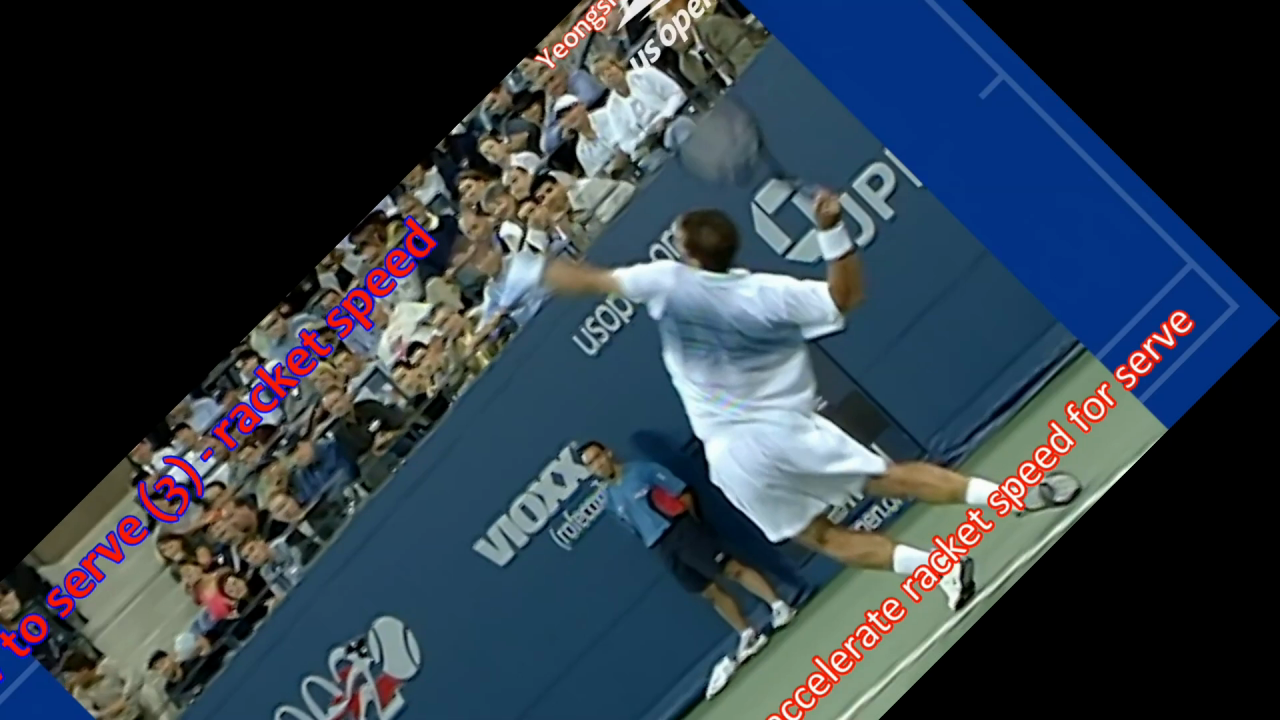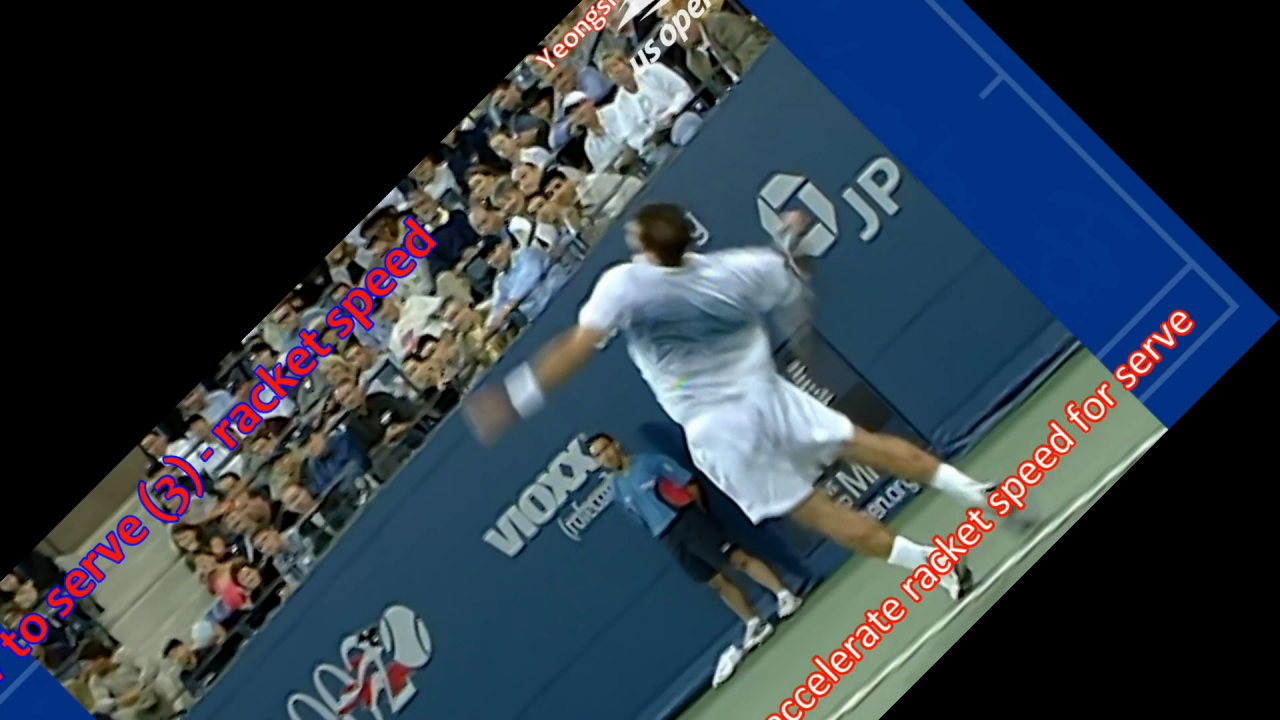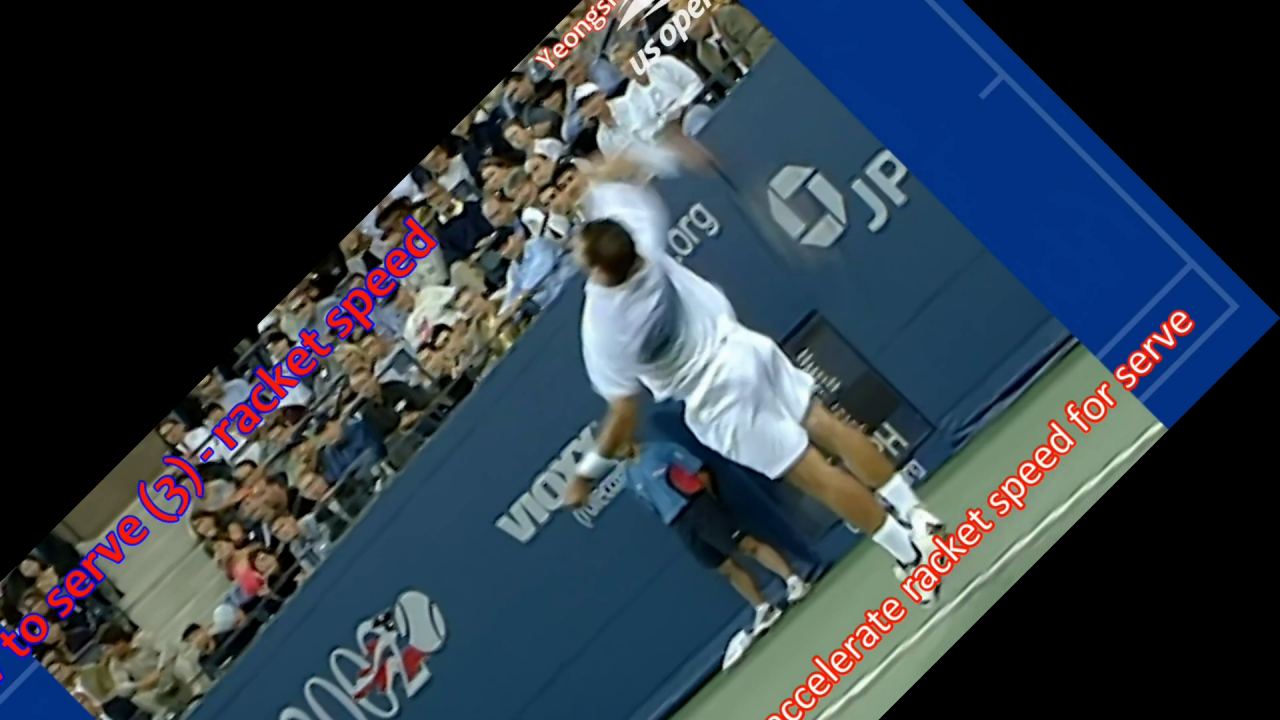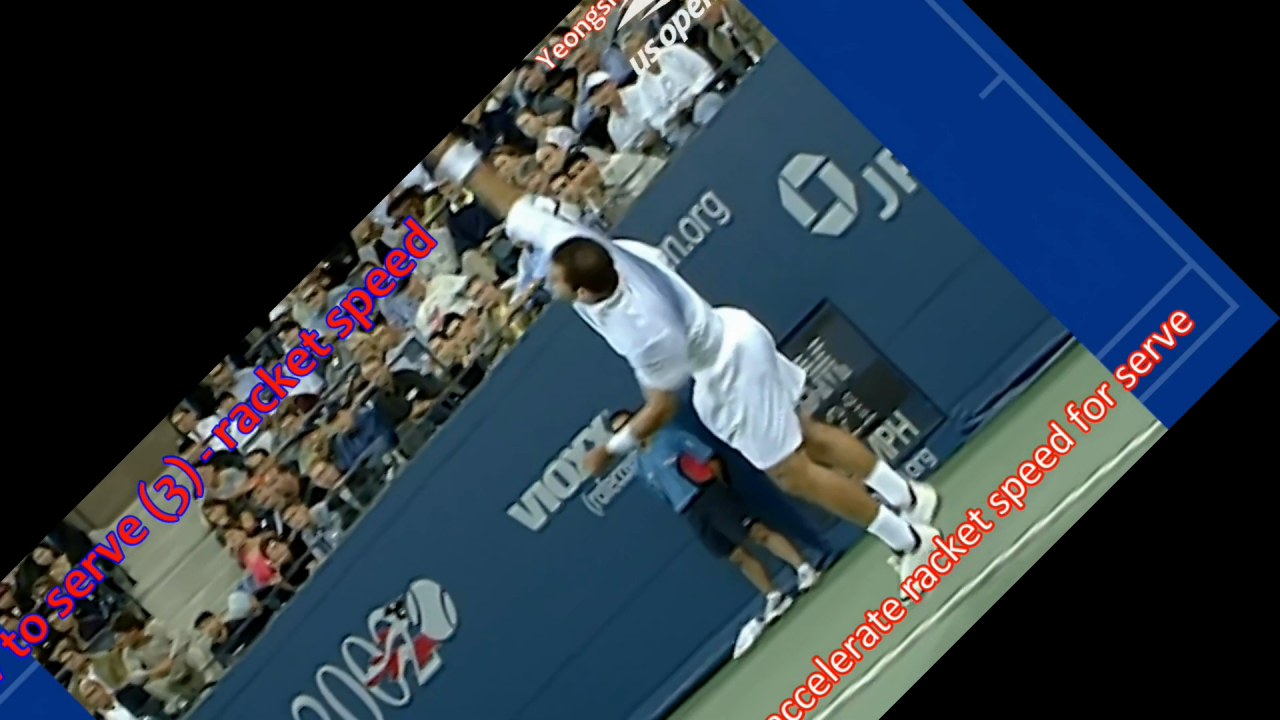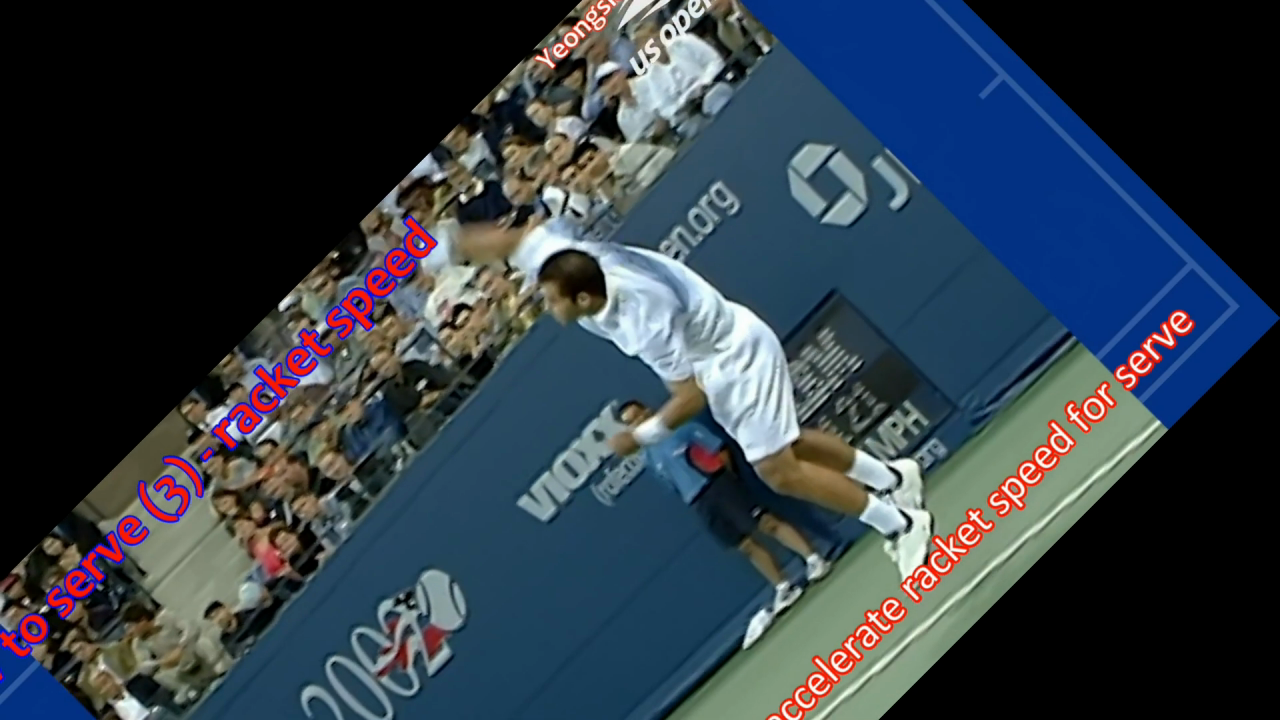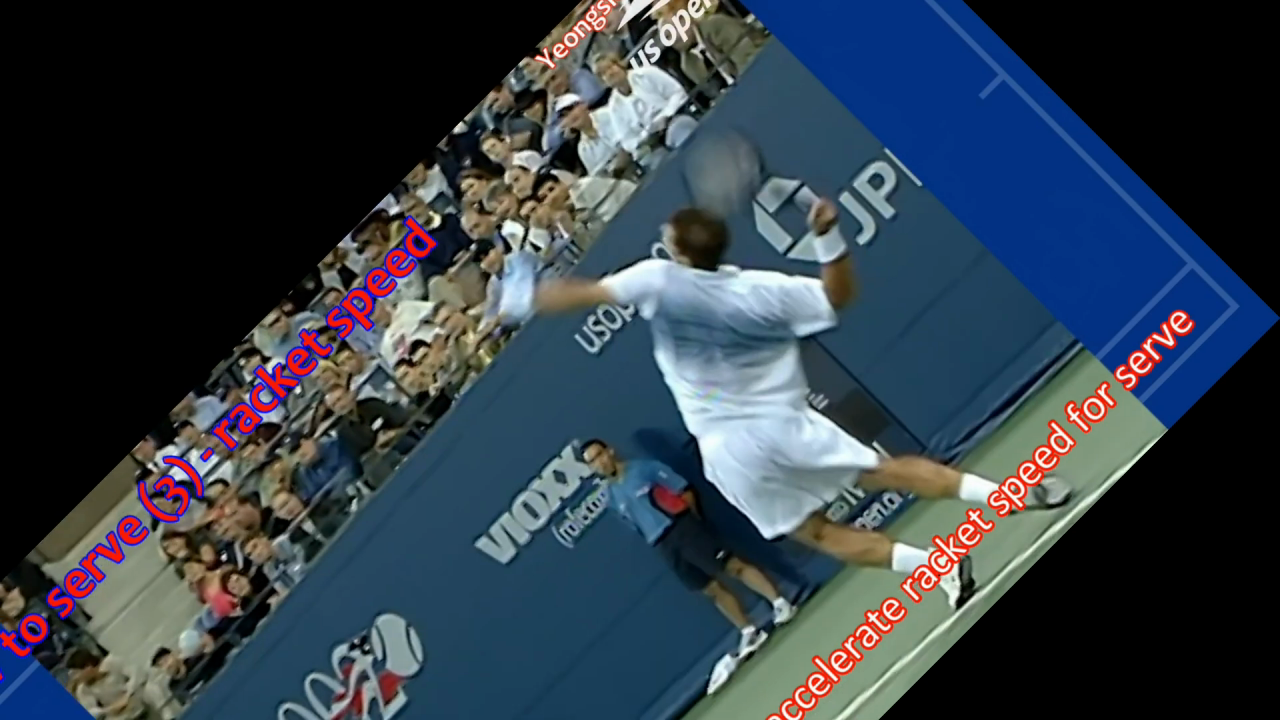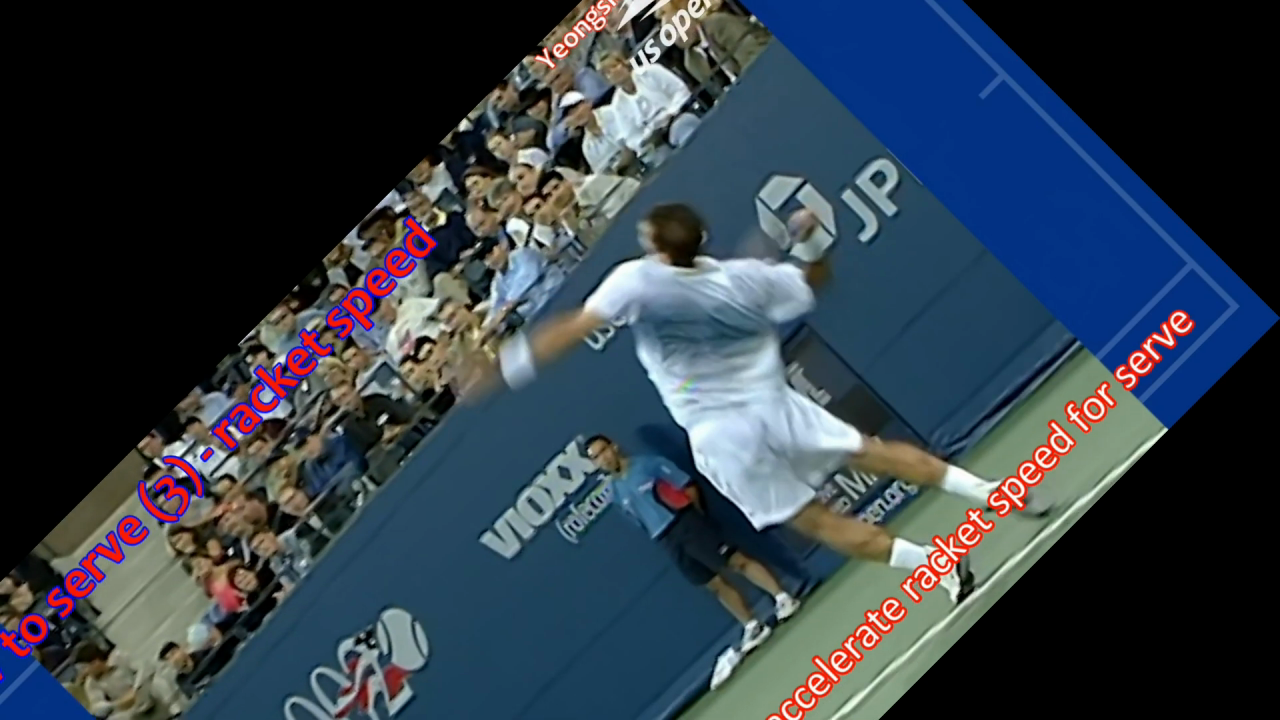
dt=0.7s
person 1, frame 1
left shoulder: (669, 282)
right shoulder: (772, 292)
left elbow: (593, 281)
right elbow: (846, 296)
right wrist: (832, 229)
left hip: (735, 455)
right hip: (793, 431)
left knee: (822, 538)
right knee: (894, 477)
left ankle: (937, 570)
person 1, frame 2
left shoulder: (624, 284)
right shoulder: (734, 269)
left elbow: (576, 347)
right elbow: (794, 284)
left wrist: (512, 395)
right wrist: (794, 239)
left hip: (719, 433)
right hip: (770, 398)
left knee: (818, 511)
right knee: (868, 445)
left ankle: (931, 565)
right ankle: (974, 493)
person 1, frame 3
left shoulder: (606, 330)
right shoulder: (641, 244)
left elbow: (624, 415)
right elbow: (603, 186)
left wrist: (588, 471)
left hip: (721, 399)
right hip: (744, 348)
left knee: (813, 473)
right knee: (830, 429)
left ankle: (913, 553)
right ankle: (915, 514)
person 1, frame 4
left shoulder: (646, 332)
right shoulder: (592, 250)
left elbow: (662, 406)
right elbow: (517, 206)
left wrist: (613, 448)
right wrist: (459, 158)
left hip: (729, 375)
right hip: (730, 334)
left knee: (792, 473)
right knee: (805, 433)
left ankle: (908, 538)
right ankle: (906, 496)
person 1, frame 5
left shoulder: (646, 322)
right shoulder: (587, 264)
left elbow: (690, 397)
left wrist: (639, 437)
left hip: (737, 357)
right hip: (725, 349)
left knee: (779, 471)
right knee: (788, 445)
left ankle: (901, 524)
right ankle: (892, 478)
person 1, frame 6
left shoulder: (658, 281)
right shoulder: (763, 289)
left elbow: (583, 294)
right elbow: (840, 296)
left wrist: (519, 294)
right wrist: (827, 234)
left hip: (728, 452)
right hip: (785, 426)
left knee: (816, 534)
right knee: (887, 472)
left ankle: (935, 567)
person 1, frame 7
left shoulder: (636, 281)
right shoulder: (744, 276)
left elbow: (571, 330)
right elbow: (814, 284)
left wrist: (503, 365)
right wrist: (807, 241)
left hip: (721, 439)
right hip: (774, 408)
left knee: (813, 522)
right knee: (875, 453)
left ankle: (933, 563)
right ankle: (994, 490)
person 2, frame 1
left shoulder: (642, 470)
right shoulder: (610, 499)
left elbow: (684, 494)
right elbow: (634, 529)
left wrist: (689, 522)
left hip: (682, 530)
right hip: (664, 549)
left knee: (732, 569)
right knee: (711, 592)
left ankle: (779, 606)
right ankle: (749, 636)
person 2, frame 2
left shoulder: (649, 463)
right shoulder: (617, 491)
left elbow: (690, 486)
right elbow: (640, 519)
left wrist: (697, 509)
left hip: (687, 519)
right hip: (668, 539)
left knee: (736, 559)
right knee: (716, 583)
left ankle: (784, 596)
right ankle: (755, 626)
person 2, frame 3
left shoulder: (660, 449)
right shoulder: (629, 476)
left elbow: (701, 472)
right elbow: (655, 506)
left wrist: (708, 498)
left hip: (699, 506)
right hip: (682, 525)
left knee: (747, 544)
right knee: (727, 569)
left ankle: (793, 581)
right ankle: (764, 610)
person 2, frame 4
left shoulder: (671, 437)
right shoulder: (640, 465)
left elbow: (711, 460)
right elbow: (663, 493)
left wrist: (718, 487)
left hip: (709, 494)
right hip: (692, 513)
left knee: (758, 532)
right knee: (738, 556)
left ankle: (803, 568)
right ankle: (775, 599)
person 2, frame 5
left shoulder: (681, 428)
right shoulder: (650, 456)
left elbow: (720, 451)
left wrist: (727, 478)
left hip: (719, 485)
right hip: (702, 505)
left knee: (767, 523)
right knee: (747, 546)
left ankle: (814, 560)
right ankle: (784, 590)
person 2, frame 6
left shoulder: (645, 467)
right shoulder: (612, 497)
left elbow: (685, 491)
right elbow: (637, 526)
left wrist: (691, 522)
left hip: (682, 526)
right hip: (666, 546)
left knee: (733, 566)
right knee: (712, 590)
left ankle: (780, 603)
right ankle: (750, 633)
person 2, frame 7
left shoulder: (648, 464)
right shoulder: (615, 492)
left elbow: (688, 487)
left wrist: (693, 515)
right wrist: (659, 535)
left hip: (686, 523)
right hip: (669, 542)
left knee: (736, 561)
right knee: (715, 584)
left ankle: (782, 598)
right ankle: (753, 629)
